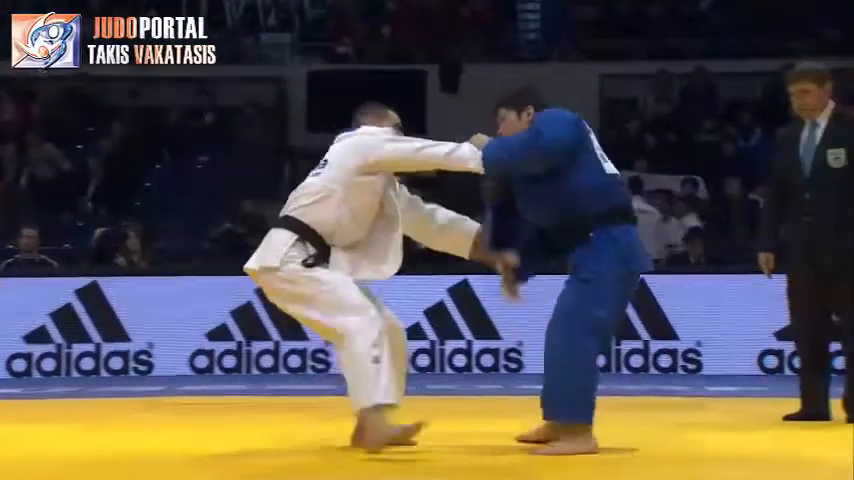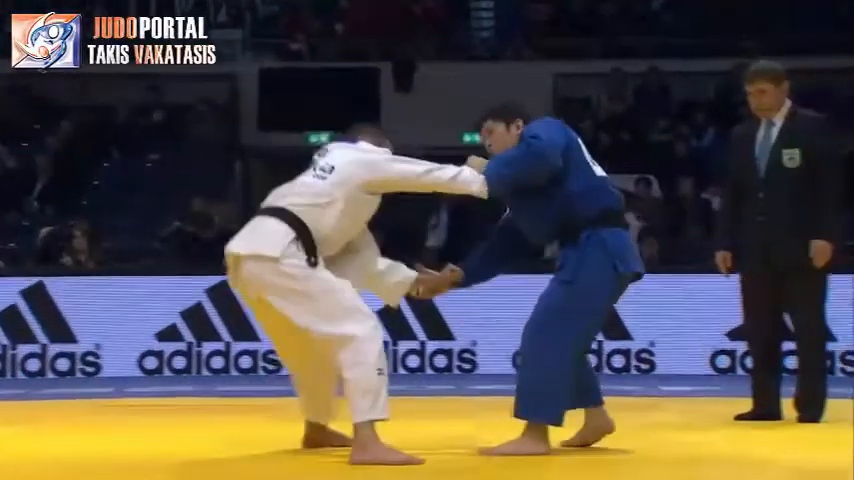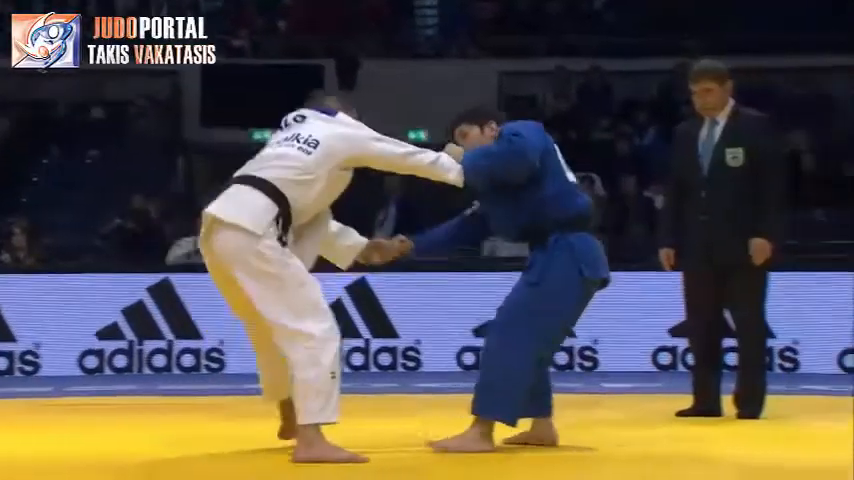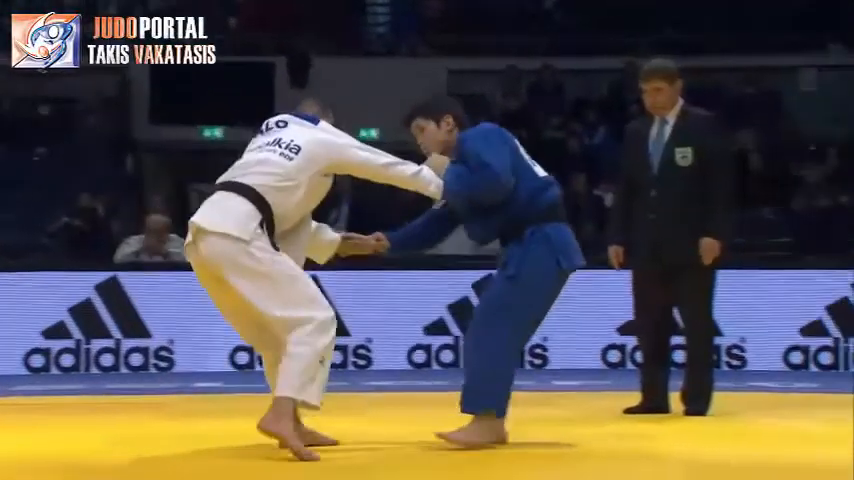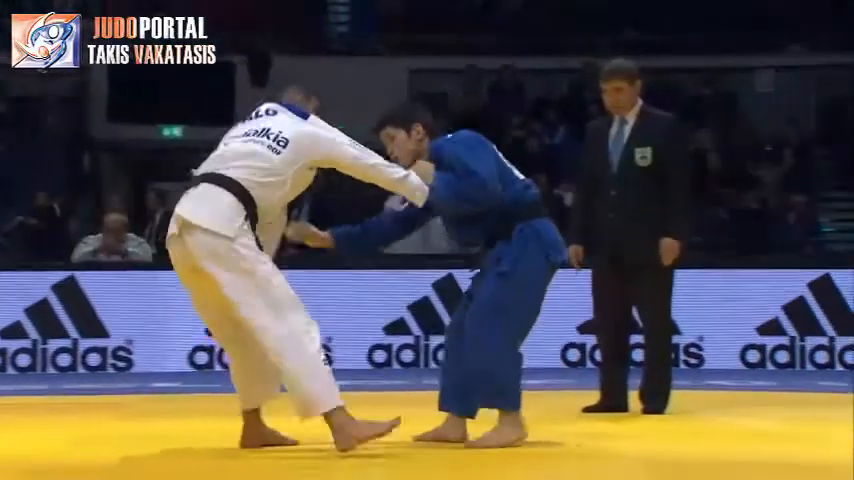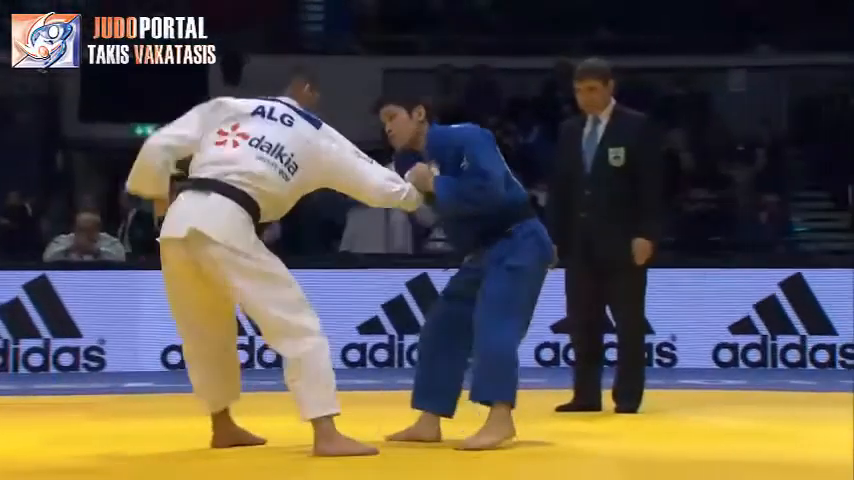
dt=0.2s
person 1, frame 1
left shoulder: (379, 179)
right shoulder: (365, 144)
left elbow: (420, 218)
right elbow: (430, 151)
left wrist: (479, 240)
left hip: (313, 258)
right hip: (287, 258)
left knee: (386, 330)
right knee: (362, 324)
left ankle: (369, 426)
right ankle: (374, 425)
person 1, frame 2
left shoulder: (352, 192)
right shoulder: (364, 158)
left elbow: (361, 260)
right elbow: (429, 175)
left wrist: (413, 283)
right wrist: (486, 181)
left hip: (252, 251)
right hip: (273, 254)
left knee: (316, 346)
right knee: (359, 332)
left ankle: (316, 429)
right ankle: (366, 443)
person 1, frame 3
left shoulder: (290, 134)
right shoulder: (343, 130)
left elbow: (315, 224)
right elbow: (408, 156)
left wrist: (362, 248)
right wrist: (461, 170)
left hip: (221, 224)
right hip: (249, 228)
left knee: (277, 327)
right knee: (313, 329)
left ankle: (291, 417)
right ankle: (311, 440)
person 1, frame 4
left shoulder: (270, 139)
right shoulder: (321, 137)
left elbow: (291, 221)
right elbow: (386, 166)
left wrist: (338, 242)
right wrist: (441, 183)
left hip: (207, 231)
right hip: (234, 233)
left knee: (273, 332)
right knee: (314, 320)
left ankle: (288, 422)
right ankle: (280, 416)
person 1, frame 5
left shoulder: (248, 127)
right shoulder: (309, 129)
right elbow: (372, 165)
right wrist: (425, 190)
left hip: (185, 223)
right hip: (219, 226)
left knee: (242, 331)
right knee: (285, 323)
left ankle: (253, 426)
right ankle: (341, 425)
person 1, frame 6
left shoulder: (227, 108)
right shoulder: (317, 138)
left elbow: (157, 147)
right elbow: (374, 185)
left wrist: (157, 192)
right wrist: (413, 193)
left hip: (179, 221)
right hip: (226, 229)
left knee: (205, 331)
right knee: (296, 325)
left ankle: (223, 426)
right ankle: (326, 434)
person 2, frame 1
right shoulder: (786, 138)
right elbow: (775, 194)
right wrist: (767, 243)
right hip: (802, 249)
right knee: (807, 331)
right ankle: (814, 403)
person 2, frame 2
left shoulder: (813, 126)
right shoulder: (742, 135)
left elbow: (830, 186)
right elbow: (732, 192)
left wrist: (823, 236)
right wrist: (725, 242)
left hip: (800, 246)
right hip: (757, 248)
left knee: (809, 328)
right knee: (760, 331)
left ankle: (809, 404)
right ankle: (765, 404)
person 2, frame 3
left shoulder: (755, 126)
right shoulder: (685, 133)
left elbow: (772, 185)
right elbow: (676, 190)
left wrist: (765, 234)
right wrist: (669, 239)
left hip: (742, 244)
right hip: (697, 245)
left knee: (749, 325)
right knee: (701, 327)
left ankle: (749, 402)
right ankle: (706, 401)
person 2, frame 4
left shoulder: (704, 126)
right shoulder: (635, 132)
left elbow: (720, 185)
right elbow: (625, 188)
left wrist: (714, 233)
right wrist: (618, 237)
left hip: (691, 242)
right hip: (646, 243)
left knee: (697, 323)
right knee: (650, 324)
left ankle: (696, 399)
right ankle: (654, 397)
person 2, frame 5
left shoulder: (664, 127)
right shoulder: (595, 131)
left elbow: (678, 185)
right elbow: (586, 188)
left wrist: (673, 234)
right wrist: (577, 236)
left hip: (649, 242)
right hip: (606, 243)
left knee: (655, 322)
right knee: (608, 323)
left ankle: (655, 397)
right ankle: (613, 396)
person 2, frame 6
left shoulder: (637, 127)
right shoulder: (569, 131)
left elbow: (651, 186)
right elbow: (559, 187)
left wrist: (646, 233)
right wrist: (553, 235)
left hip: (622, 241)
right hip: (579, 242)
left knee: (629, 321)
right knee: (582, 322)
left ankle: (627, 396)
right ankle: (586, 395)
person 3, frame 1
left shoulder: (554, 122)
right shoulder: (540, 152)
left elbow: (536, 150)
right elbow: (540, 227)
left wrist: (491, 151)
right wrist: (516, 263)
left hip: (606, 244)
right hip: (599, 246)
left knee: (570, 335)
right knee: (566, 336)
left ankle: (579, 434)
right ankle: (555, 423)
person 3, frame 2
left shoulder: (546, 134)
right shoulder: (523, 184)
left elbow: (538, 161)
right elbow: (506, 242)
left wrist: (489, 172)
right wrist: (459, 275)
left hip: (600, 249)
right hip: (591, 249)
left knee: (546, 334)
right knee: (560, 337)
left ankle: (535, 435)
right ankle: (596, 418)
person 3, frame 3
left shoulder: (521, 133)
right shoulder: (496, 180)
left elbow: (516, 157)
right elbow: (467, 228)
left wrist: (469, 163)
right wrist: (413, 246)
left hip: (566, 253)
right hip: (565, 254)
left knee: (509, 335)
right knee: (527, 338)
left ankle: (481, 433)
right ankle: (542, 426)
person 3, frame 4
left shoulder: (480, 137)
right shoulder: (463, 169)
left elbow: (493, 183)
right elbow: (437, 222)
left wrist: (448, 174)
right wrist: (389, 242)
left hip: (541, 244)
right hip: (532, 246)
left knee: (492, 328)
right knee: (499, 330)
left ankle: (484, 423)
right ankle: (492, 424)
person 3, frame 5
left shoulder: (461, 145)
right shoulder: (434, 170)
left elbow: (483, 192)
right elbow: (394, 224)
left wrist: (434, 182)
right wrist: (331, 238)
left hip: (528, 241)
right hip: (511, 245)
left knee: (491, 328)
right knee: (466, 330)
left ankle: (510, 423)
right ankle: (455, 423)
person 3, frame 6
left shoulder: (465, 139)
right shoulder: (412, 161)
left elbow: (489, 191)
left wrist: (434, 185)
left hip: (516, 241)
right hip: (483, 251)
left knee: (493, 326)
right knee: (441, 330)
left ankle: (500, 421)
right ankle: (428, 423)
